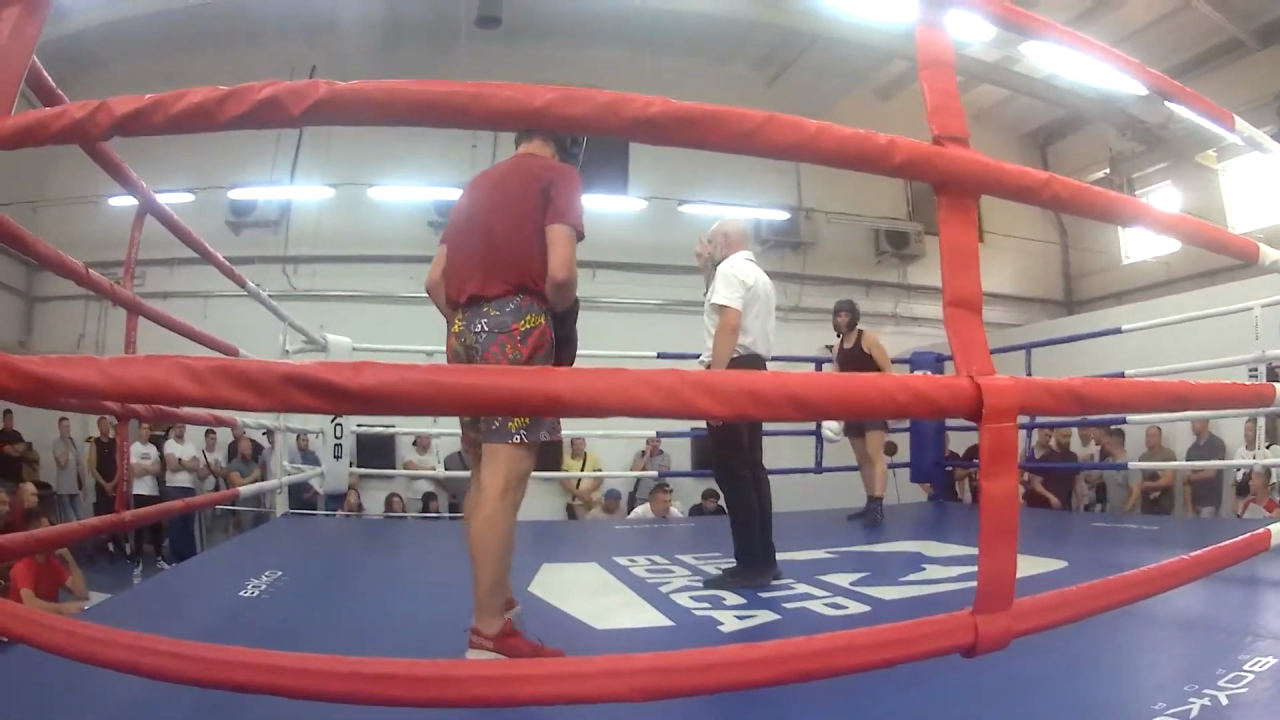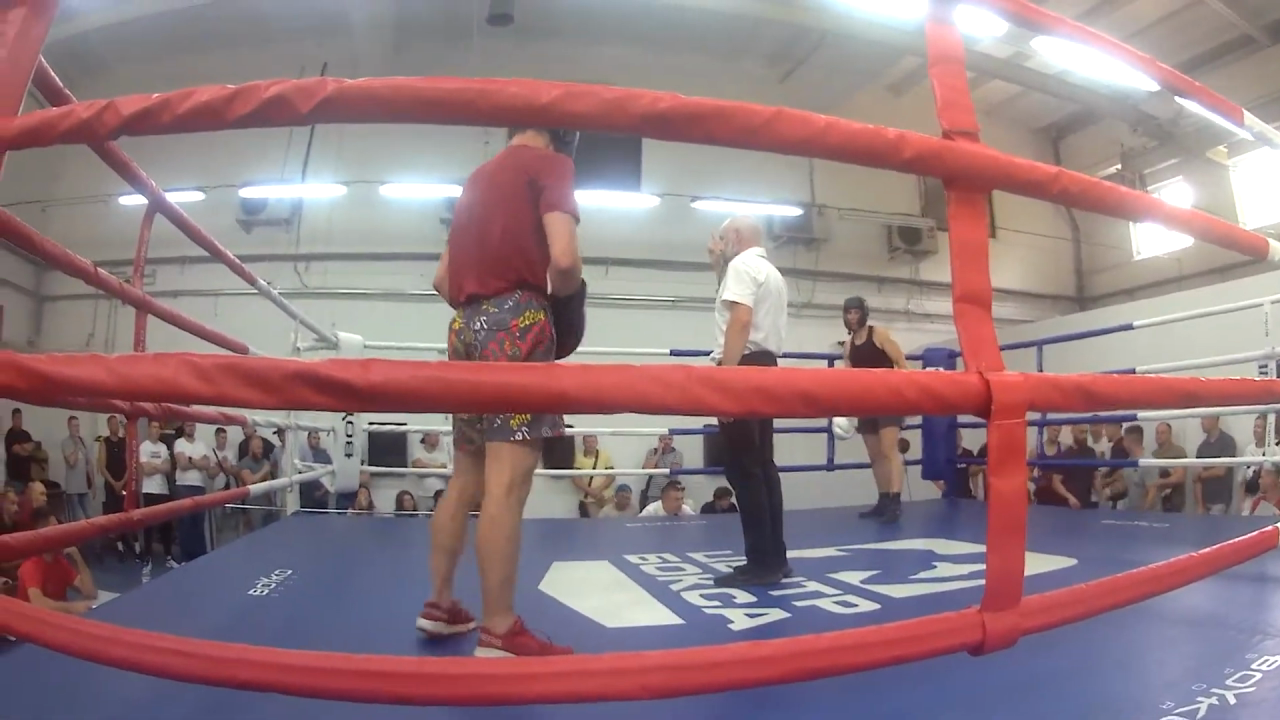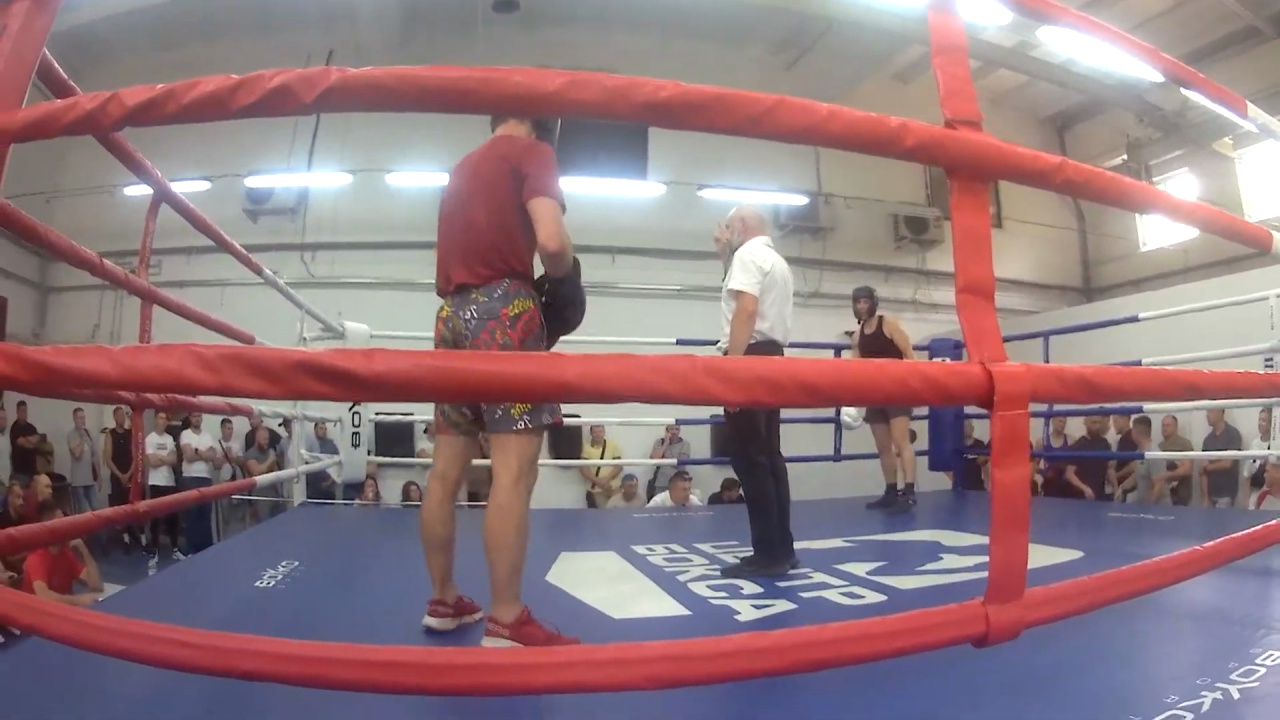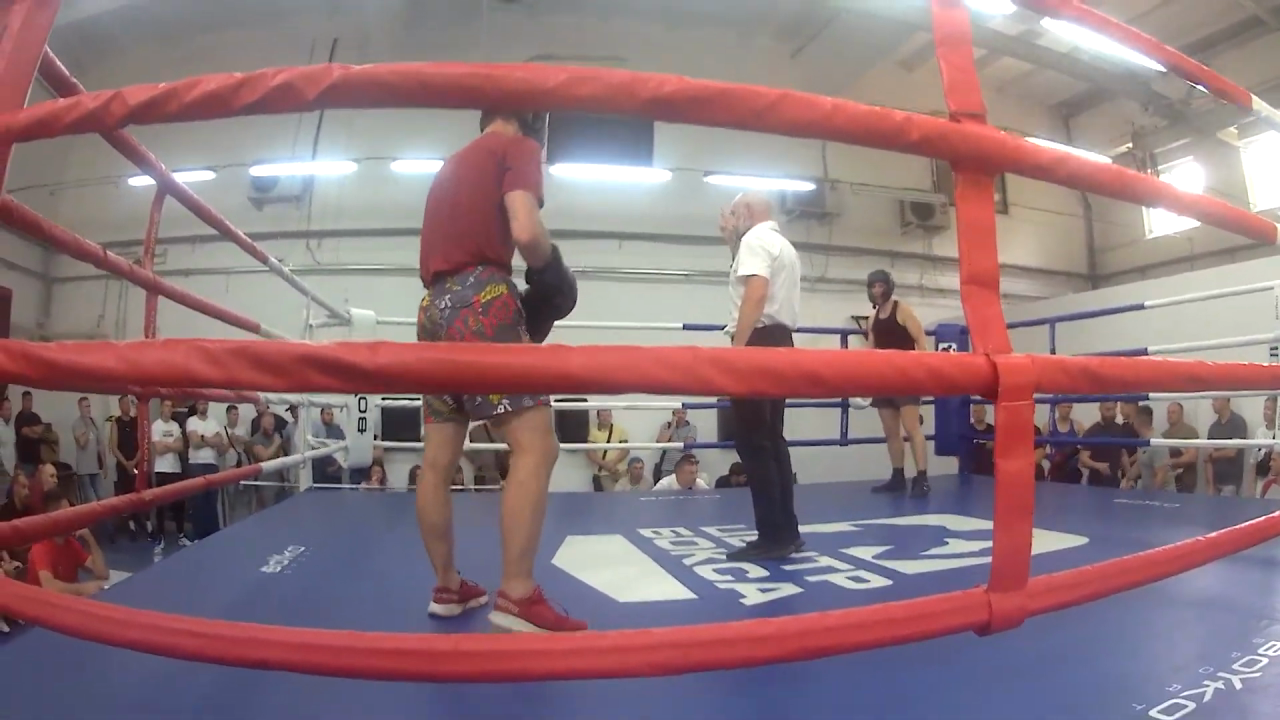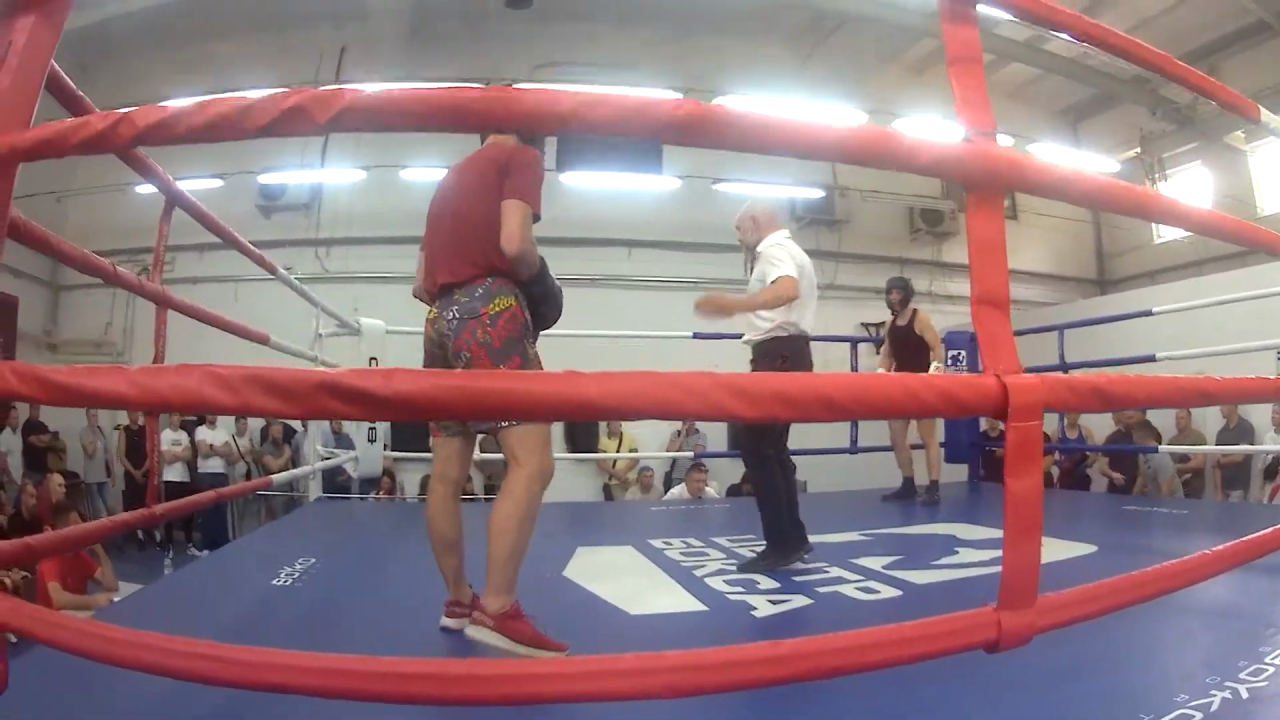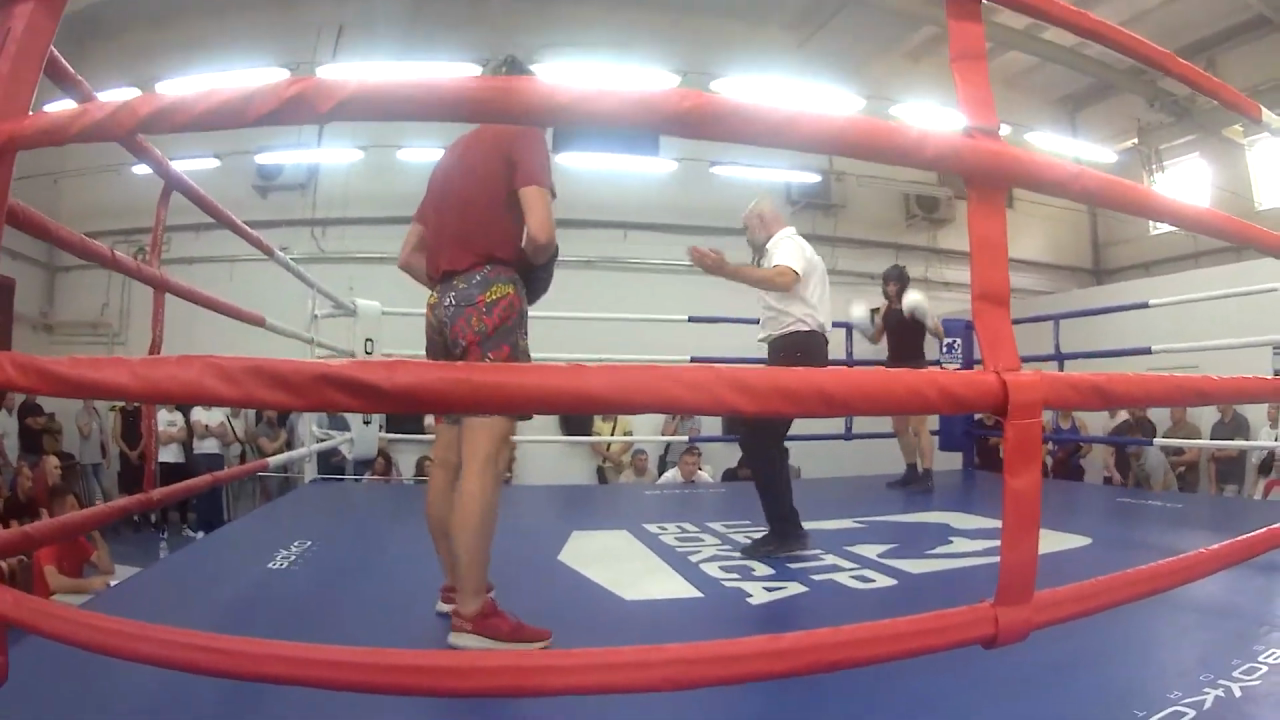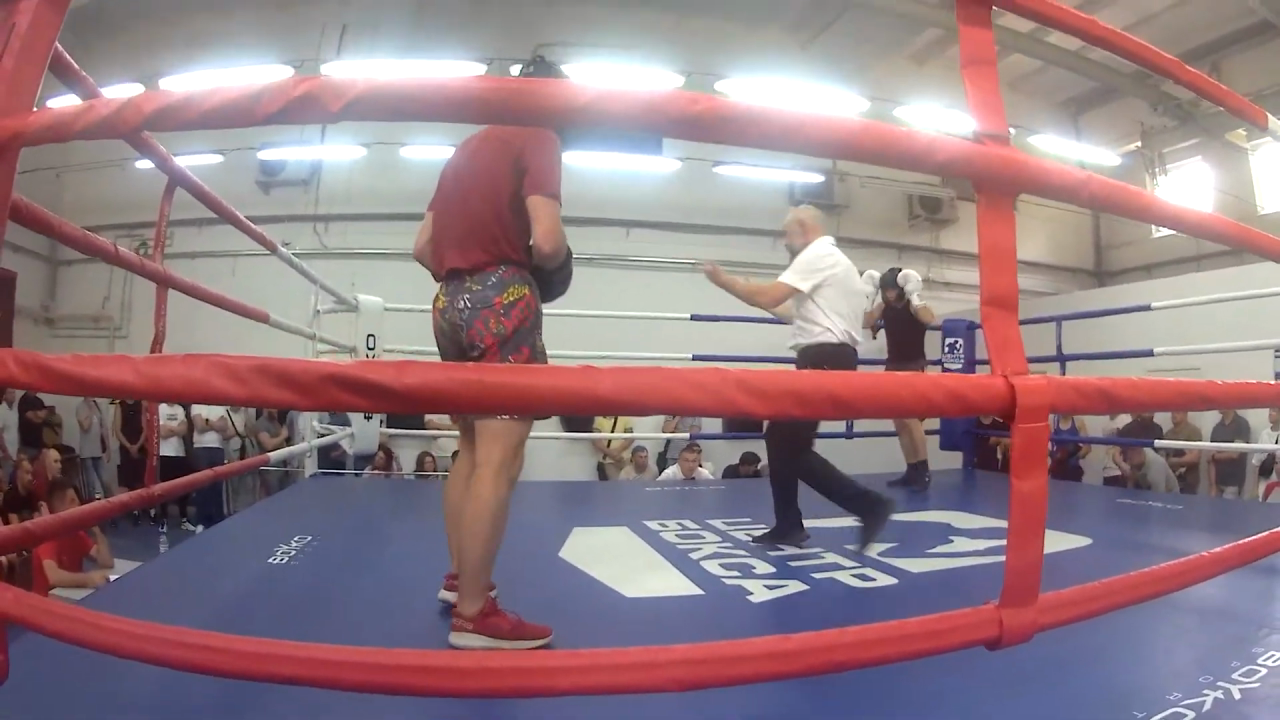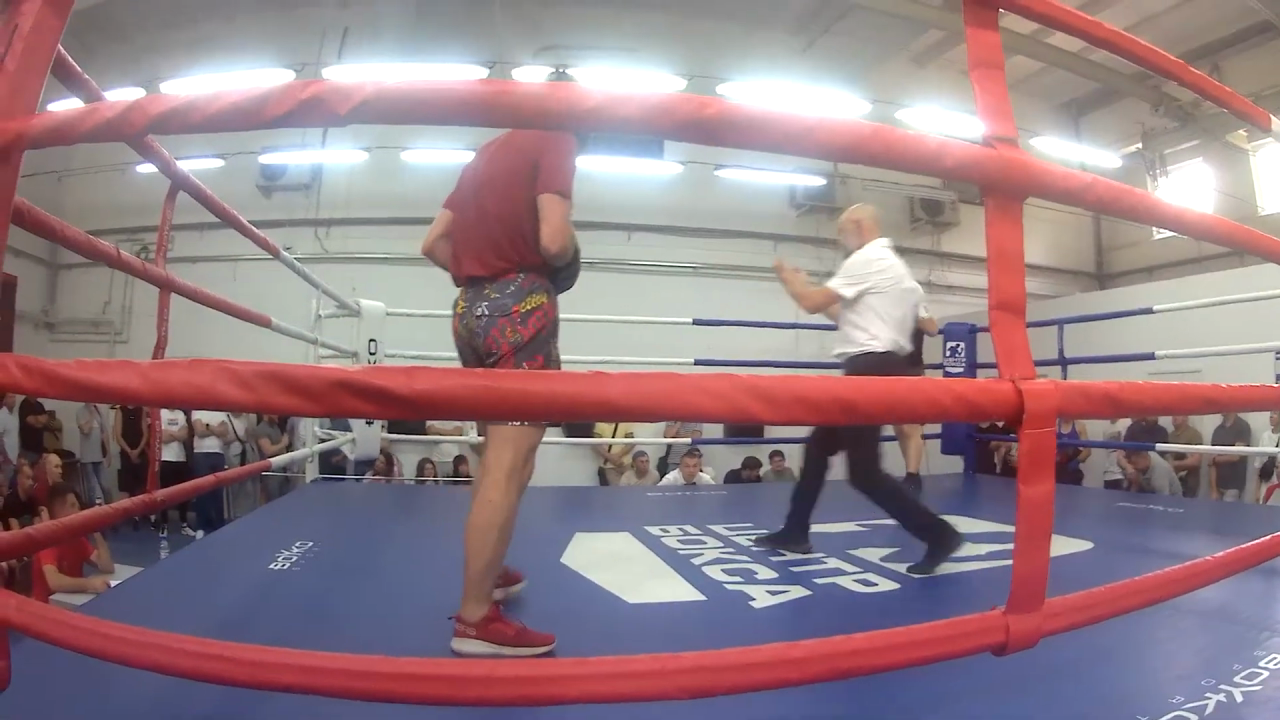
dt=0.2s
person 1, frame 1
left shoulder: (478, 183)
right shoulder: (558, 174)
left elbow: (435, 280)
right elbow: (560, 272)
right wrist: (563, 321)
left hip: (465, 329)
right hip: (517, 325)
left knee: (486, 478)
right knee: (504, 485)
left ankle: (492, 595)
right ankle: (490, 633)
person 1, frame 2
left shoulder: (478, 178)
right shoulder: (550, 163)
left elbow: (442, 279)
right elbow: (564, 258)
right wrist: (567, 300)
left hip: (465, 326)
right hip: (516, 322)
left knee: (467, 478)
right knee: (508, 484)
left ankle: (439, 604)
right ankle: (499, 631)
person 1, frame 3
left shoulder: (464, 168)
right shoulder: (532, 151)
right elbow: (552, 242)
right wrist: (564, 279)
left hip: (452, 315)
right hip: (503, 311)
left knee: (446, 472)
right knee: (514, 473)
left ankle: (443, 600)
right ankle: (506, 619)
person 1, frame 4
left shoulder: (452, 165)
right shoulder: (518, 147)
right elbow: (525, 232)
right wrist: (547, 269)
left hip: (435, 306)
right hip: (482, 299)
left knee: (438, 461)
right knee: (535, 448)
left ankle: (448, 585)
right ankle: (517, 593)
person 1, frame 5
left shoulder: (451, 179)
right shoulder: (520, 155)
left elbow: (423, 284)
right elbow: (514, 244)
right wrist: (538, 282)
left hip: (441, 319)
right hip: (494, 310)
left knee: (448, 475)
right knee: (531, 462)
left ankle: (459, 601)
right ankle: (496, 610)
person 1, frame 6
left shoulder: (452, 153)
right shoulder: (525, 136)
left elbow: (408, 255)
right elbow: (541, 234)
right wrist: (536, 263)
left hip: (442, 303)
right hip: (490, 300)
left knee: (448, 459)
right knee: (483, 461)
left ankle: (455, 586)
right ankle: (472, 614)
person 1, frame 7
left shoulder: (466, 149)
right shoulder: (538, 138)
left elbow: (422, 246)
right elbow: (547, 243)
right wrist: (553, 268)
left hip: (451, 302)
right hip: (503, 300)
left knee: (472, 450)
right knee: (499, 463)
left ankle: (459, 576)
right ankle: (473, 613)
person 1, frame 8
left shoulder: (486, 152)
right shoulder: (554, 140)
left elbow: (432, 243)
right elbow: (556, 242)
right wrist: (566, 259)
left hip: (470, 308)
right hip: (521, 306)
left knee: (498, 457)
right knee: (507, 469)
left ankle: (492, 574)
right ankle: (475, 619)
person 2, frame 1
left shoulder: (730, 269)
right shoulder: (759, 276)
left elbow: (728, 324)
right wrist: (708, 269)
left hip: (734, 373)
right hip: (754, 372)
left knee: (732, 471)
right knee: (750, 468)
left ankle: (751, 564)
right ankle: (763, 559)
person 2, frame 2
left shoulder: (742, 265)
right shoulder: (771, 272)
left elbow: (740, 321)
right wrist: (720, 266)
left hip: (744, 369)
right hip: (765, 368)
left knee: (744, 469)
right knee: (761, 466)
left ankle: (762, 562)
right ankle: (773, 557)
person 2, frame 3
left shoulder: (748, 254)
right shoulder: (777, 261)
left elbow: (745, 311)
right wrist: (726, 254)
left hip: (750, 359)
right hip: (771, 358)
left knee: (749, 459)
right knee: (768, 457)
left ankle: (768, 553)
right ankle: (780, 548)
person 2, frame 4
left shoulder: (756, 239)
right shoulder: (781, 244)
left elbow: (754, 294)
left wrist: (732, 351)
right wrist: (733, 240)
left hip: (759, 344)
right hip: (779, 343)
left knee: (753, 441)
right knee: (771, 440)
left ankle: (773, 536)
right ankle: (785, 531)
person 2, frame 5
left shoulder: (775, 248)
right shoulder: (788, 250)
left elbow: (786, 291)
left wrist: (735, 304)
left hip: (778, 355)
right hip: (787, 355)
left knee: (758, 451)
right knee: (771, 450)
left ankle: (781, 543)
right ankle: (791, 538)
person 2, frame 6
left shoulder: (785, 244)
right shoulder: (792, 249)
left elbow: (780, 279)
left wrist: (727, 270)
right wrist: (745, 264)
left hip: (797, 352)
right hip: (798, 352)
left knee: (755, 438)
right knee: (766, 439)
left ankle: (785, 526)
right ankle: (786, 528)
person 2, frame 7
left shoulder: (815, 259)
right shoulder: (837, 262)
left elbow: (768, 298)
left wrist: (724, 281)
right wrist: (749, 288)
left hip: (823, 362)
right hip: (831, 360)
left knee: (793, 450)
right knee: (780, 440)
left ankle: (868, 505)
right ankle: (789, 526)
person 2, frame 8
left shoulder: (867, 261)
right shoulder: (893, 268)
left elbow: (813, 302)
left wrist: (787, 278)
right wrist: (806, 284)
left hip: (872, 370)
right hip: (880, 368)
left knee: (863, 469)
right knee: (818, 446)
left ankle: (939, 536)
right ankle: (794, 533)
person 3, frame 1
left shoulder: (868, 338)
right shoulder: (837, 349)
left elbow: (887, 369)
left knee: (874, 454)
right knee: (861, 459)
left ankle: (877, 507)
right ankle: (871, 504)
person 3, frame 2
left shoulder: (879, 334)
right shoulder: (848, 346)
left elbow: (901, 362)
left knee: (889, 450)
right knee: (875, 456)
left ankle: (895, 502)
right ankle: (883, 502)
person 3, frame 3
left shoulder: (889, 324)
right shoulder: (857, 336)
left elbow: (908, 353)
left knee: (901, 441)
right knee: (883, 447)
left ankle: (909, 492)
right ankle: (891, 493)
person 3, frame 4
left shoulder: (902, 310)
right shoulder: (873, 319)
left elbow: (920, 340)
right elbow: (872, 351)
left knee: (911, 428)
right knee: (890, 432)
left ankle: (922, 479)
right ankle: (898, 478)
person 3, frame 5
left shoulder: (921, 319)
right shoulder: (890, 324)
left elbow: (937, 348)
left wrist: (935, 369)
right wrist: (880, 375)
left knee: (928, 438)
right knee: (897, 440)
left ankle: (933, 488)
right ankle: (908, 486)
person 3, frame 6
left shoulder: (916, 305)
right shoulder: (885, 309)
left elbow: (938, 333)
right elbow: (875, 337)
left wrist: (926, 316)
left hip: (915, 368)
right hip: (893, 369)
left knee: (918, 425)
right knee: (899, 427)
left ankle: (926, 476)
right ankle: (912, 472)
person 3, frame 7
left shoulder: (912, 305)
right shoulder: (884, 306)
left elbow: (929, 319)
right elbow: (864, 323)
left wrist: (915, 294)
left hip: (913, 366)
right hip: (893, 367)
left knee: (910, 419)
right knee: (900, 424)
left ankle: (923, 470)
right ankle: (911, 471)
person 3, frame 8
left shoulder: (914, 314)
left elbow: (932, 329)
left wrist: (919, 307)
left hip: (912, 373)
left knee: (910, 428)
right knee: (900, 430)
left ankle: (912, 481)
right ankle: (913, 478)
